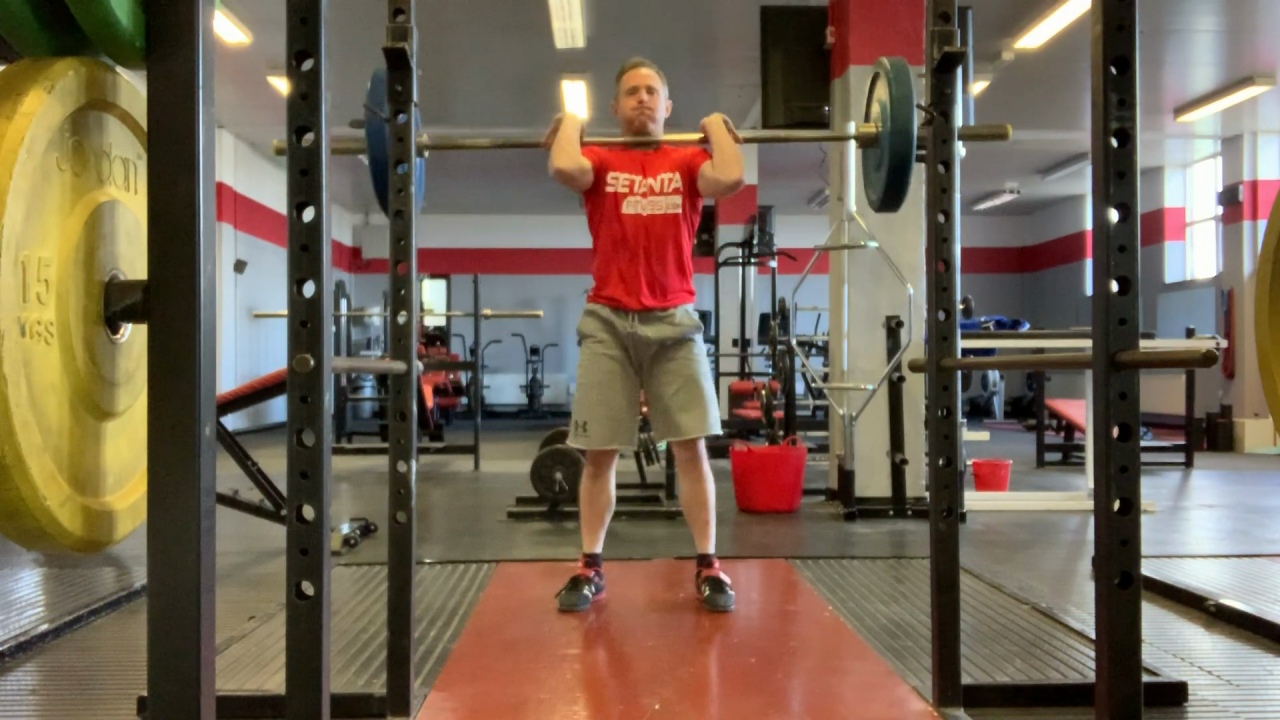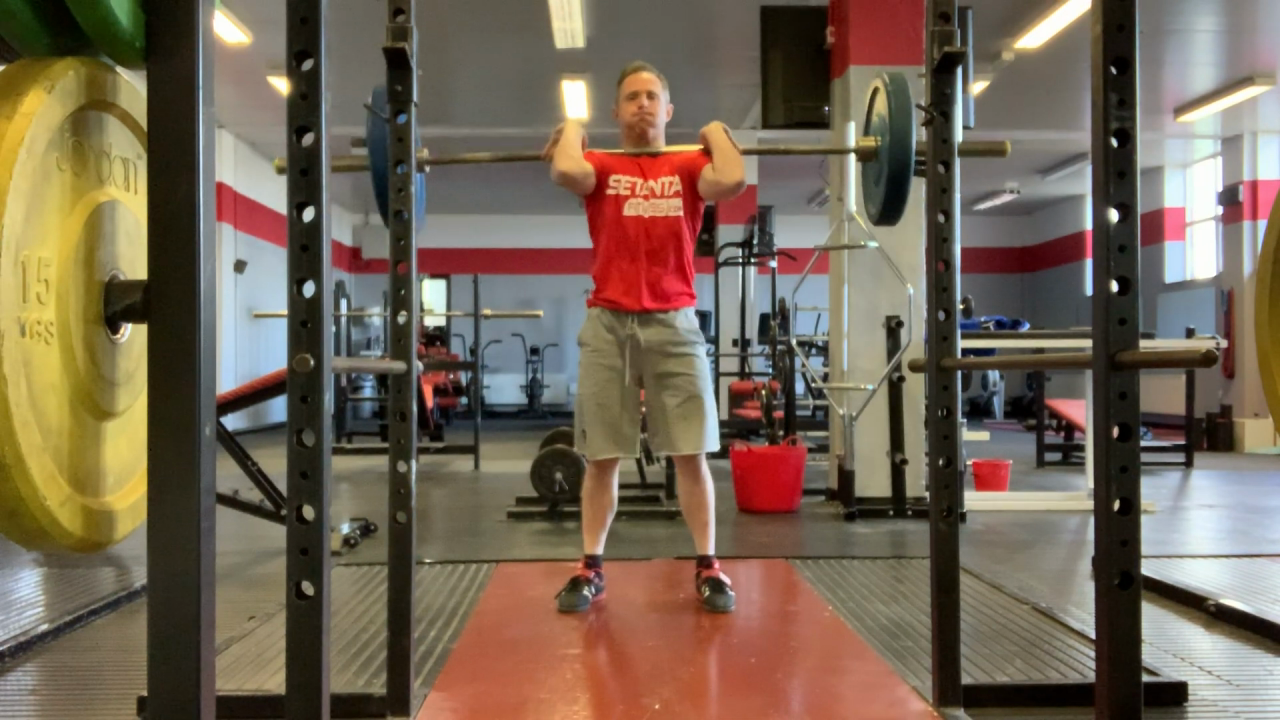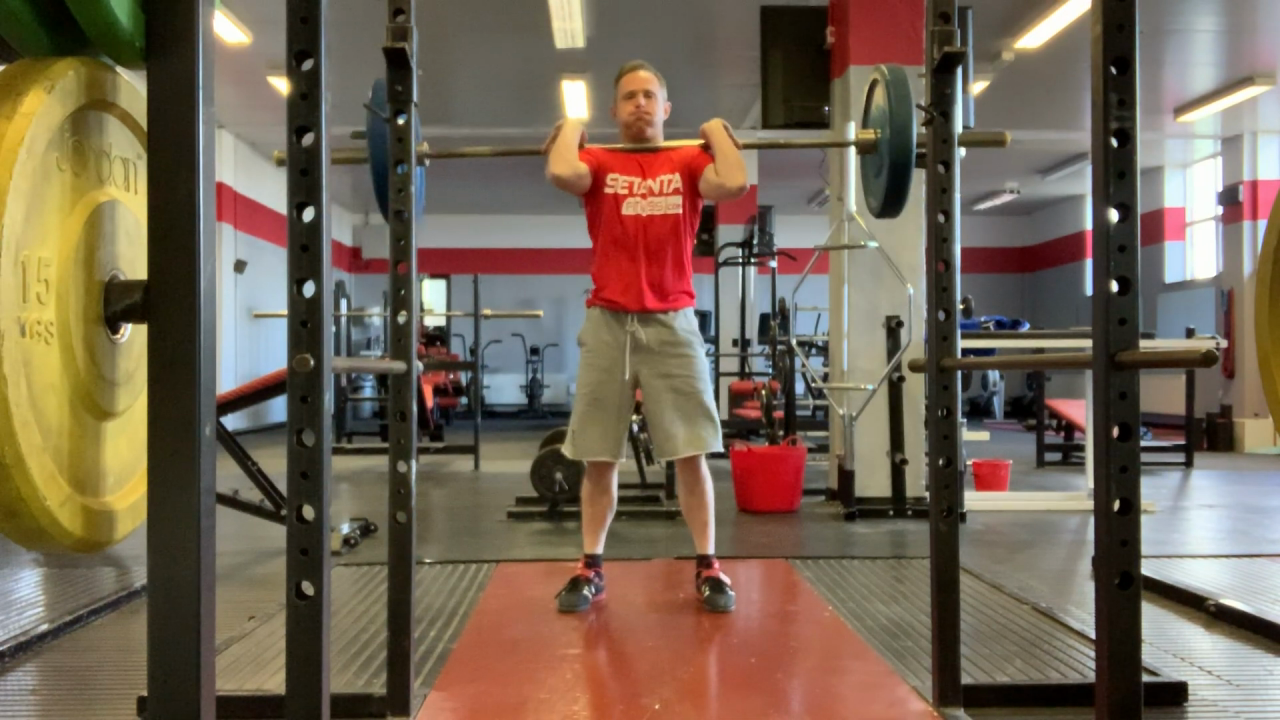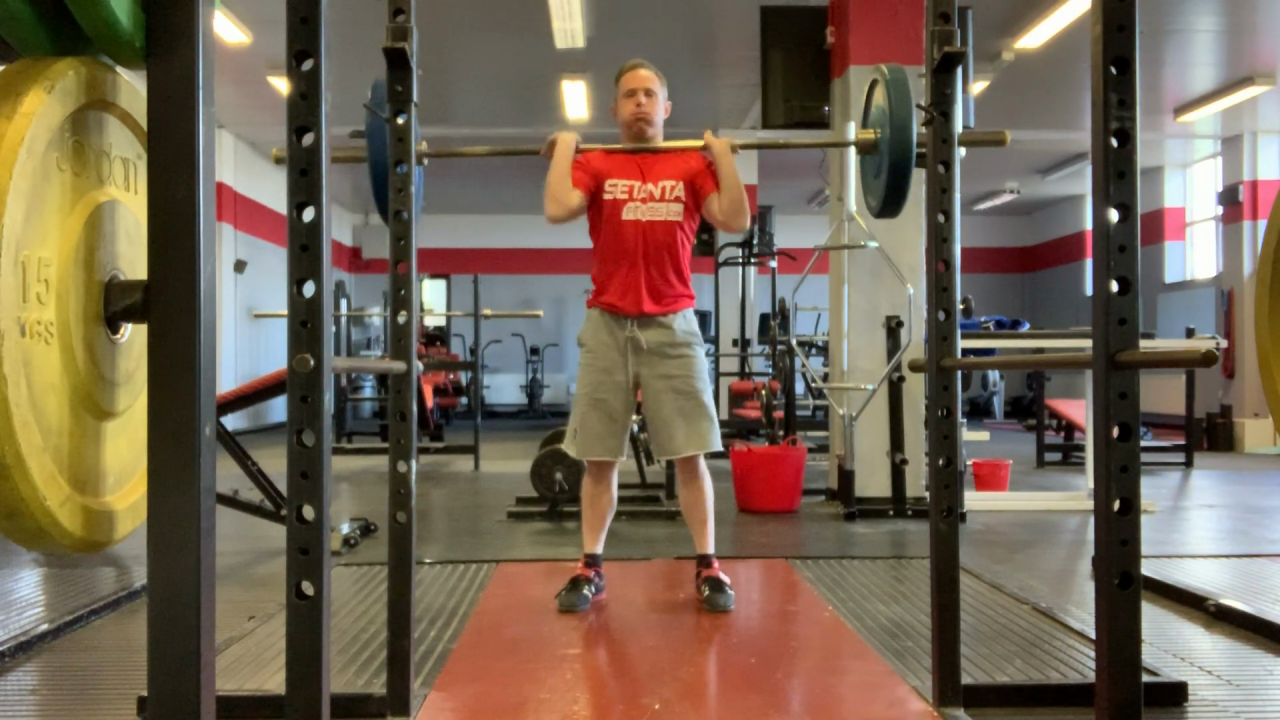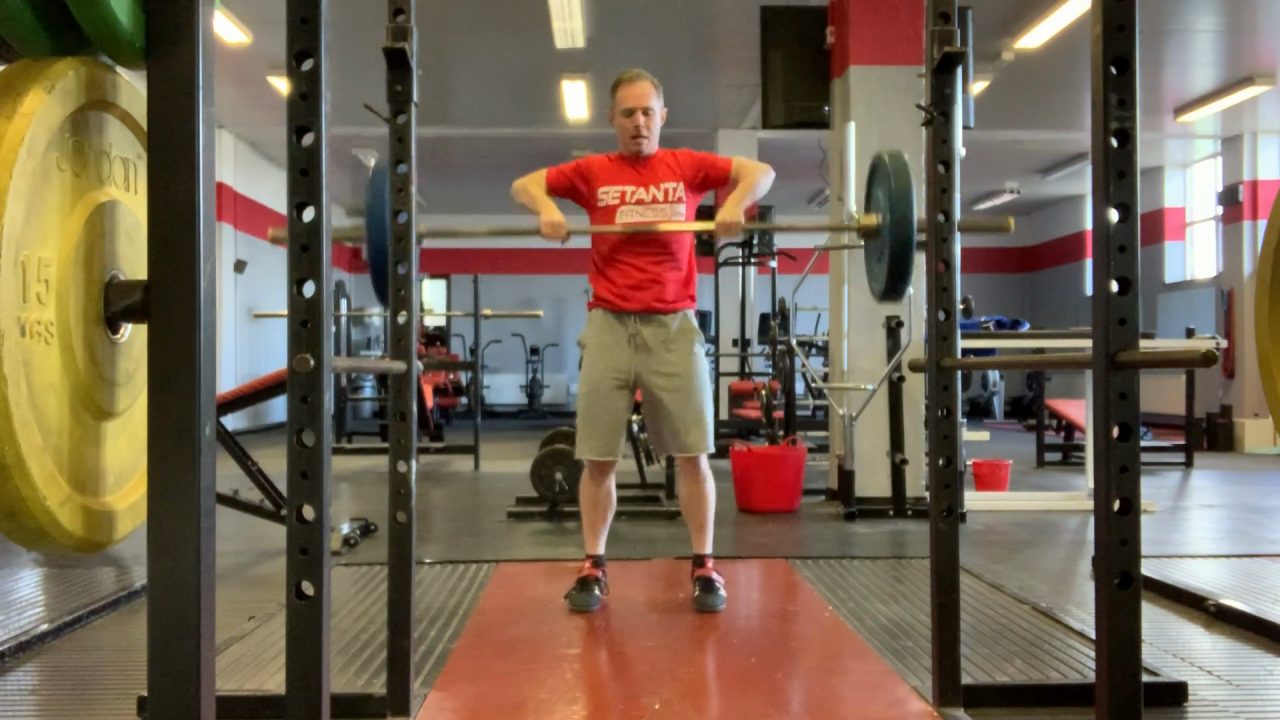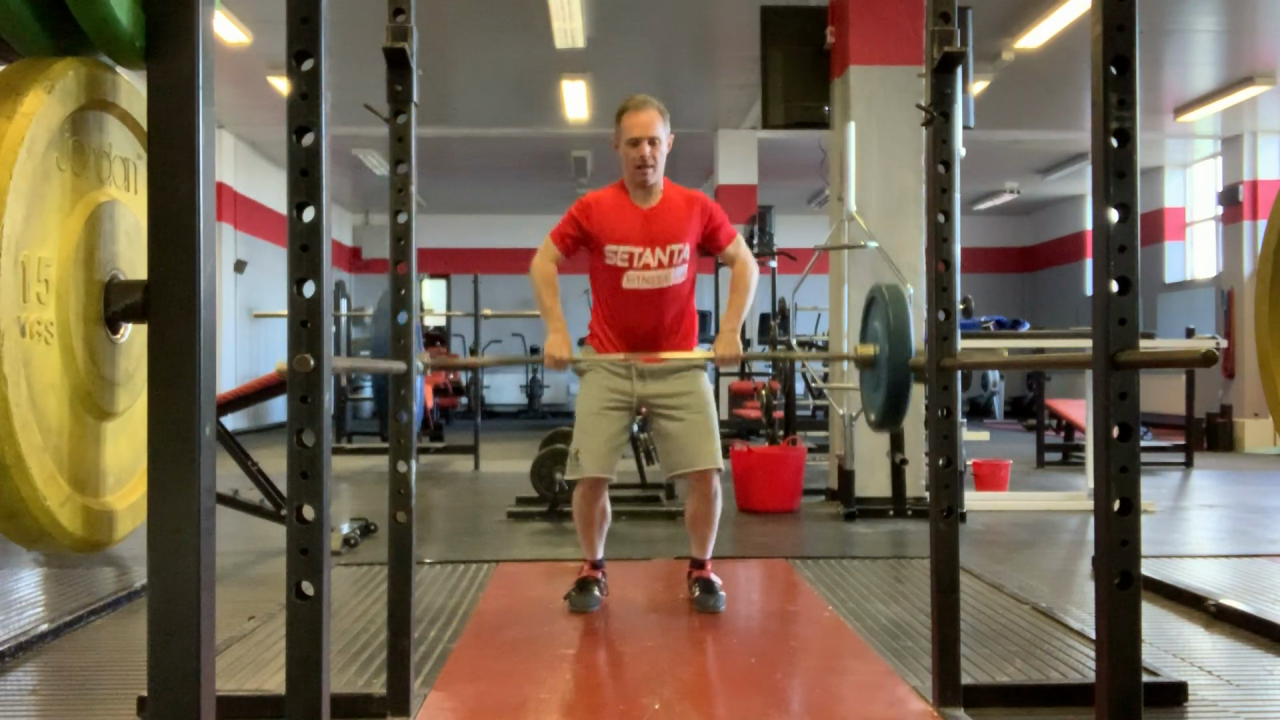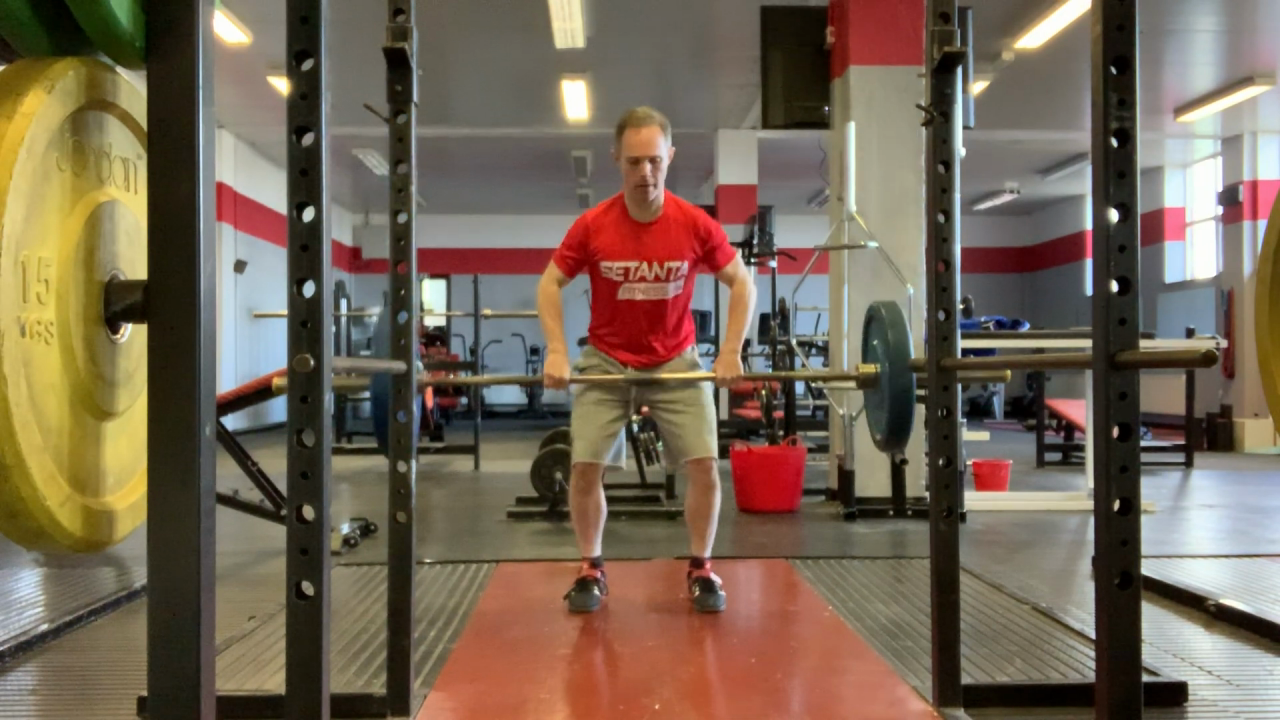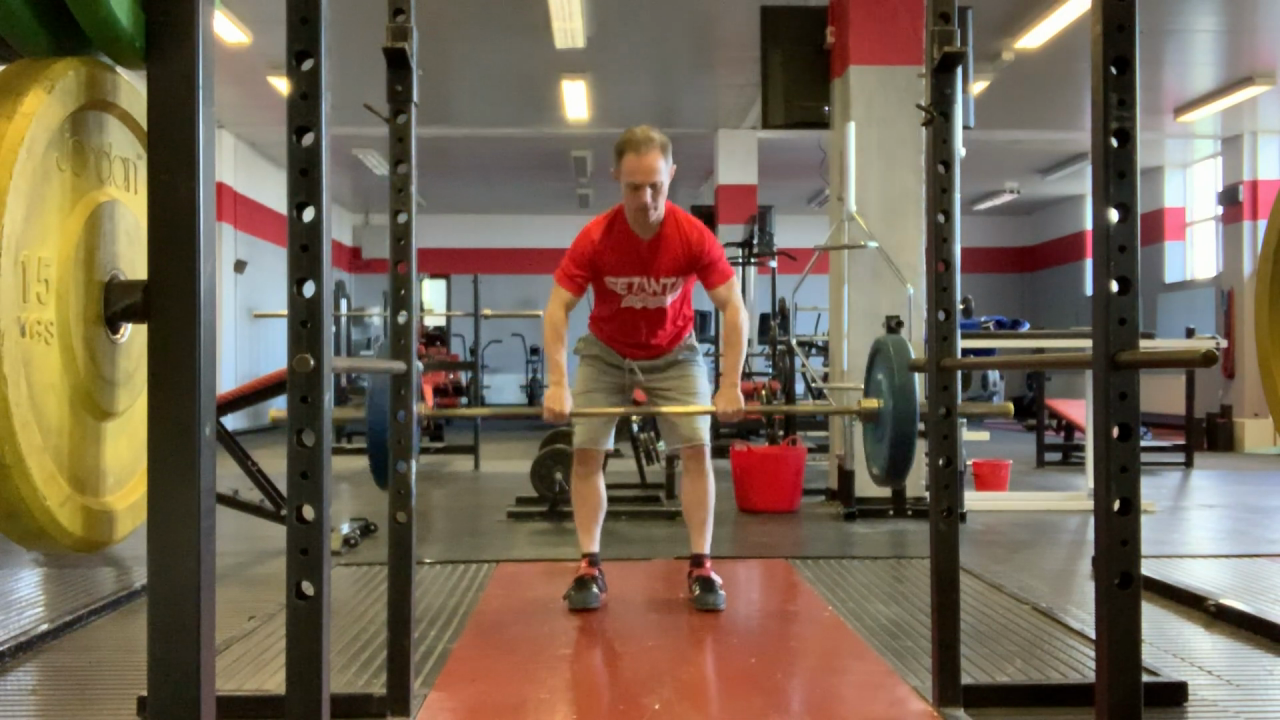
dt=0.2s
person 1, frame 1
left shoulder: (688, 159)
right shoulder: (599, 159)
left elbow: (731, 179)
right elbow: (564, 168)
left wrist: (717, 128)
right wrist: (569, 126)
left hip: (674, 319)
right hip: (607, 319)
left knee: (690, 444)
right knee: (600, 450)
left ankle: (707, 566)
right ankle: (590, 567)
person 1, frame 2
left shoulder: (690, 164)
right shoulder: (601, 165)
left elbow: (732, 181)
right elbow: (566, 173)
left wrist: (717, 134)
right wrist: (571, 131)
left hip: (674, 323)
right hip: (609, 324)
left knee: (690, 453)
right knee: (602, 455)
left ankle: (707, 567)
right ankle: (591, 568)
person 1, frame 3
left shoulder: (690, 161)
right shoulder: (598, 163)
left elbow: (735, 185)
right elbow: (560, 174)
left wrist: (718, 133)
right wrist: (569, 131)
left hip: (672, 323)
right hip: (608, 323)
left knee: (690, 452)
right knee: (599, 456)
left ankle: (707, 567)
right ankle: (590, 568)
person 1, frame 4
left shoulder: (694, 165)
right shoulder: (594, 166)
left elbow: (737, 221)
right elbow: (557, 210)
left wrist: (723, 154)
right wrist: (562, 150)
left hip: (672, 325)
right hip: (608, 326)
left knee: (690, 454)
right knee: (598, 456)
left ankle: (708, 567)
right ankle: (590, 568)
person 1, frame 5
left shoulder: (689, 166)
right shoulder: (591, 171)
left elbow: (760, 172)
right elbow: (524, 186)
left wrist: (737, 204)
right wrist: (545, 209)
left hip: (674, 327)
right hip: (609, 327)
left knee: (692, 454)
right knee: (598, 459)
left ankle: (702, 566)
right ankle: (593, 568)
person 1, frame 6
left shoulder: (698, 209)
right shoulder: (591, 210)
left elbow: (744, 263)
right elbow: (543, 263)
left wrist: (730, 334)
right wrist: (555, 332)
left hip: (680, 365)
right hip: (607, 365)
left knee: (706, 471)
right knee: (589, 477)
left ankle: (700, 570)
right ankle: (592, 570)
person 1, frame 7
left shoulder: (696, 223)
right shoulder: (592, 224)
left elbow: (741, 282)
right elbow: (551, 283)
left wrist: (731, 354)
right wrist: (555, 353)
left hip: (676, 363)
right hip: (605, 362)
left knee: (703, 462)
right knee: (586, 466)
left ankle: (700, 569)
right ankle: (591, 569)
person 1, frame 8
left shoulder: (694, 236)
right shoulder: (594, 238)
left elbow: (733, 308)
right elbow: (557, 308)
left wrist: (730, 386)
right wrist: (557, 384)
left hip: (674, 352)
right hip: (603, 353)
left knee: (696, 447)
right knee: (586, 453)
left ankle: (700, 567)
right ankle: (590, 567)
